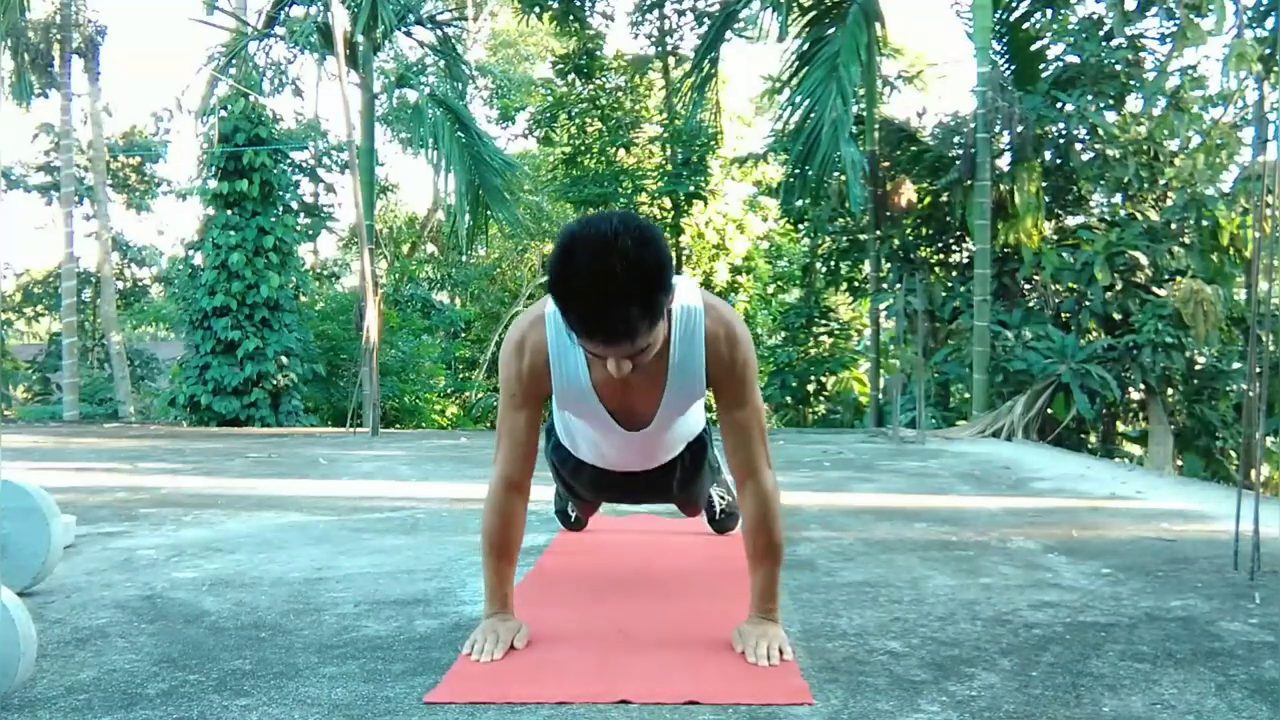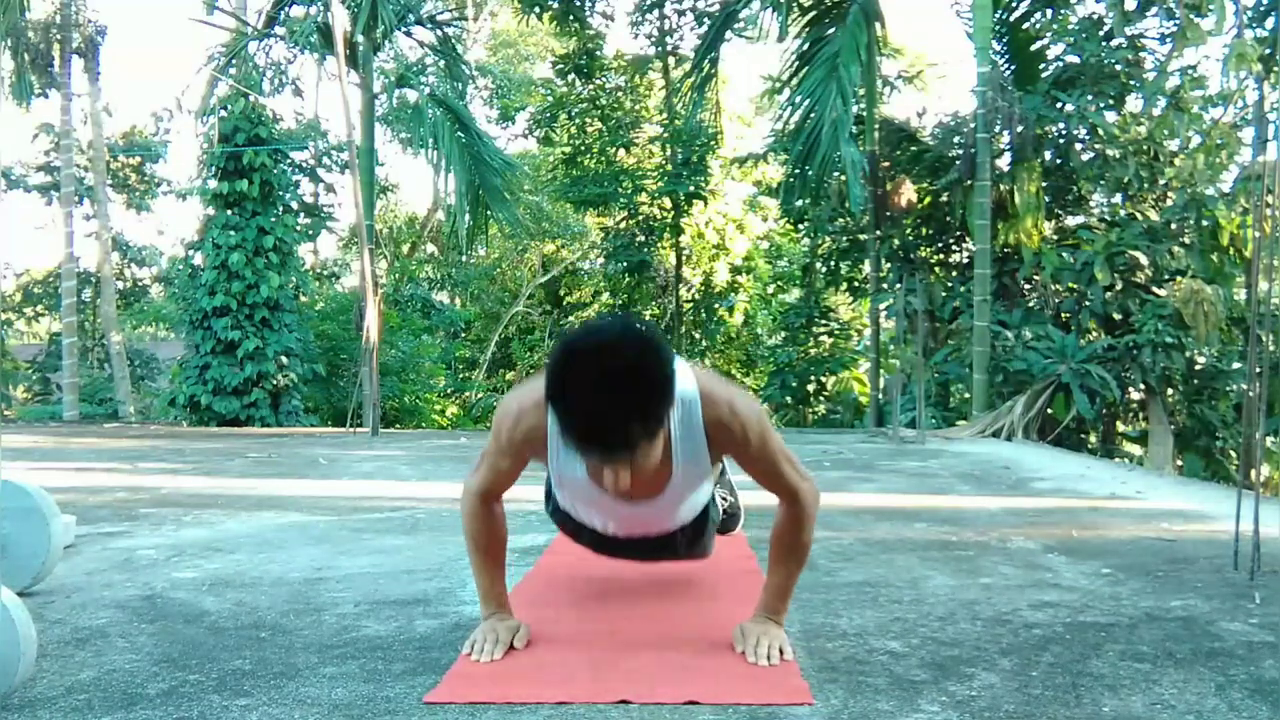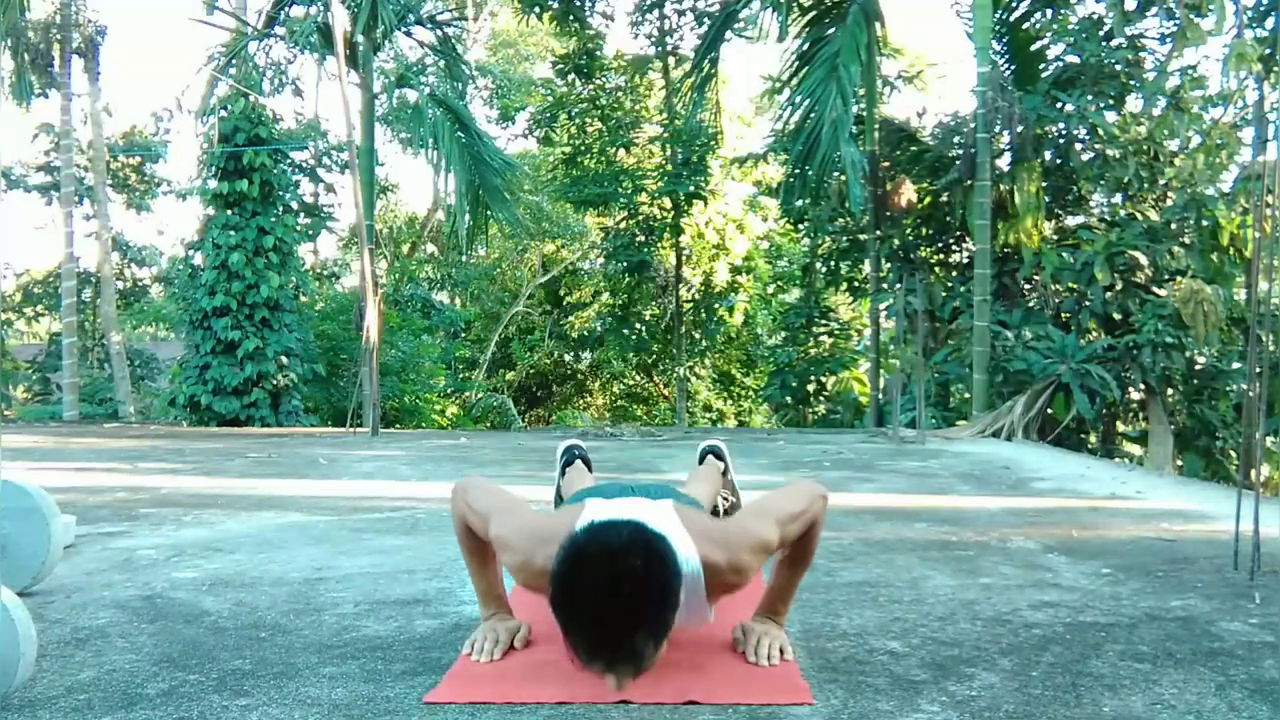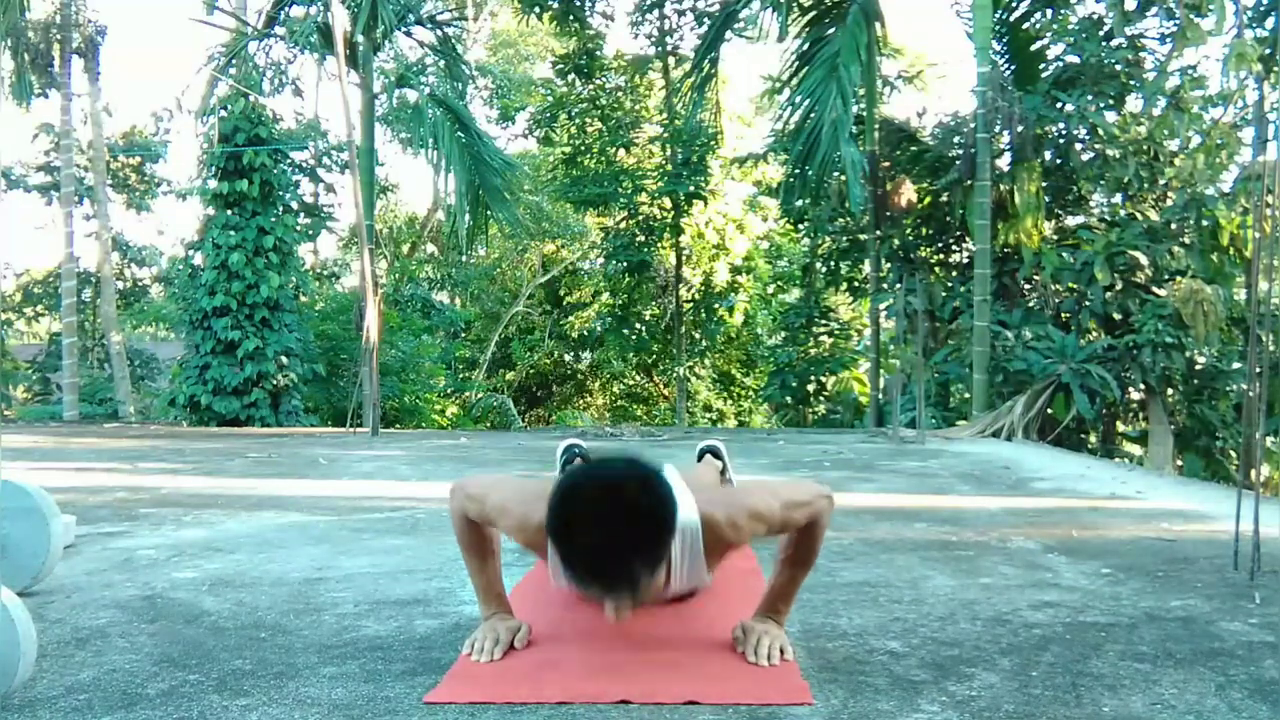
dt=0.4s
person 1, frame 1
left shoulder: (718, 329)
right shoulder: (531, 339)
left elbow: (755, 480)
right elbow: (510, 482)
left wrist: (764, 617)
right wrist: (498, 612)
left hip: (679, 457)
right hip: (581, 459)
left knee: (698, 505)
right knee: (577, 511)
left ankle: (714, 490)
right ankle: (574, 501)
person 1, frame 2
left shoulder: (719, 408)
right shoulder: (529, 412)
left elbow: (799, 496)
right elbow: (482, 494)
left wrist: (770, 612)
right wrist: (495, 611)
person 1, frame 3
left shoulder: (723, 559)
right shoulder: (534, 557)
left elbow: (813, 497)
right elbow: (464, 495)
left wrist: (770, 617)
right wrist: (494, 613)
left hip: (672, 507)
right hip: (589, 508)
left ankle: (713, 465)
right ankle: (572, 465)
person 1, frame 4
left shoulder: (719, 519)
right shoulder: (534, 517)
left elbow: (819, 502)
right elbow: (461, 497)
left wrist: (769, 617)
right wrist: (496, 613)
left ankle: (711, 463)
right ankle: (574, 462)
